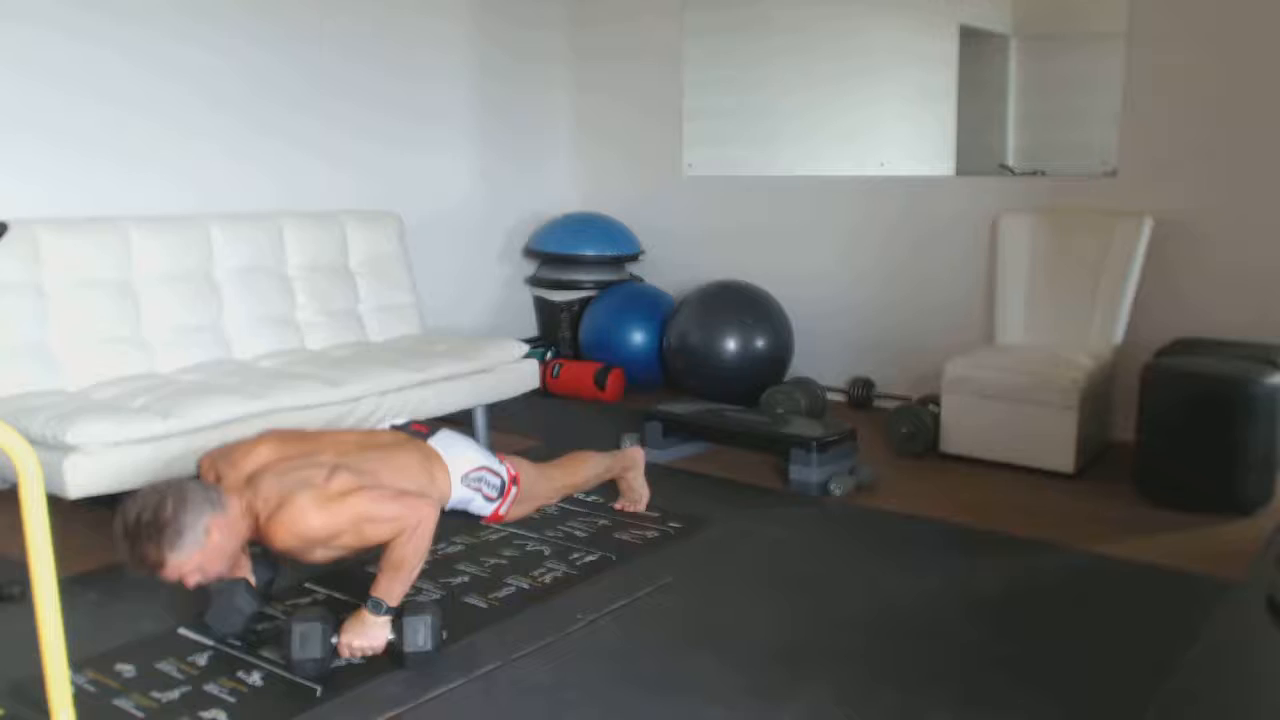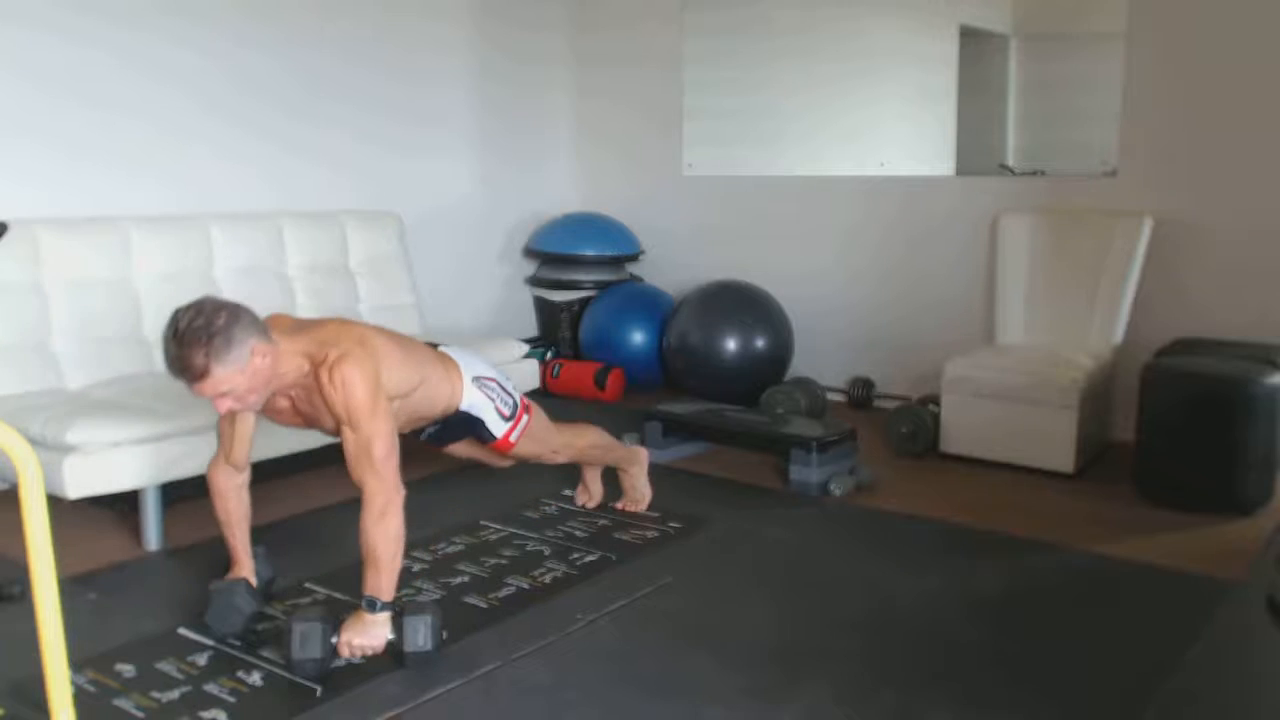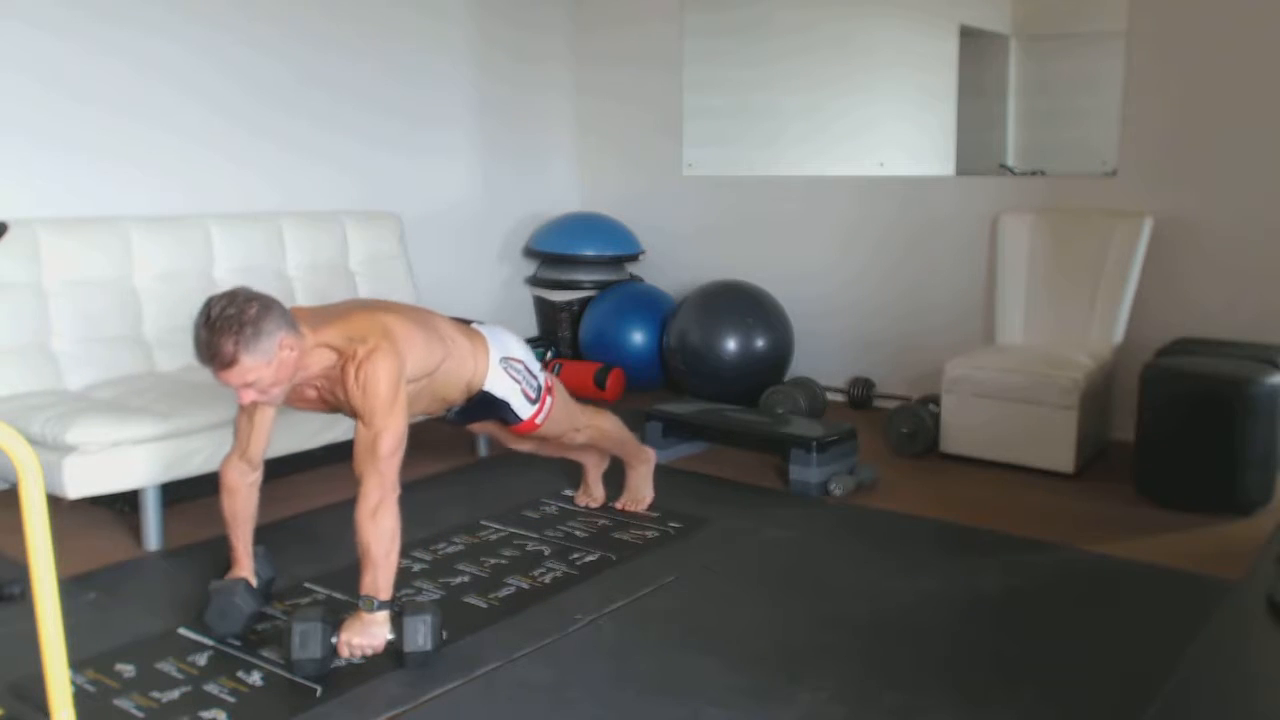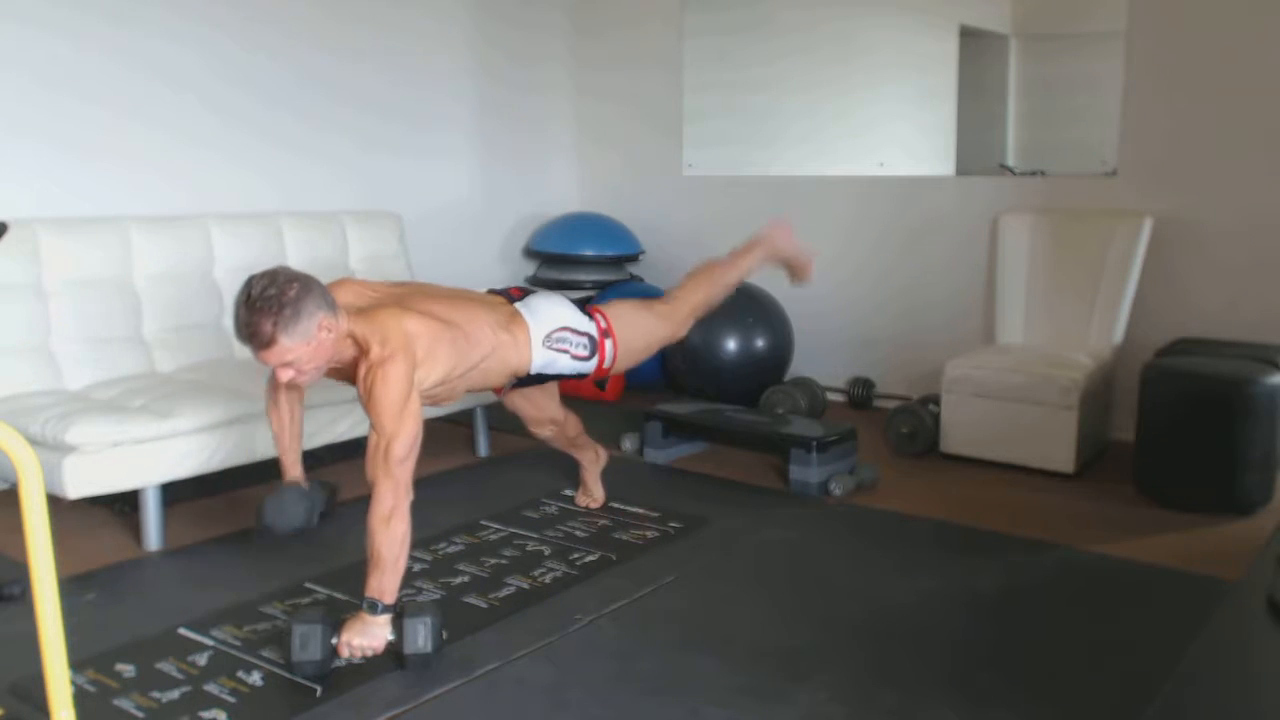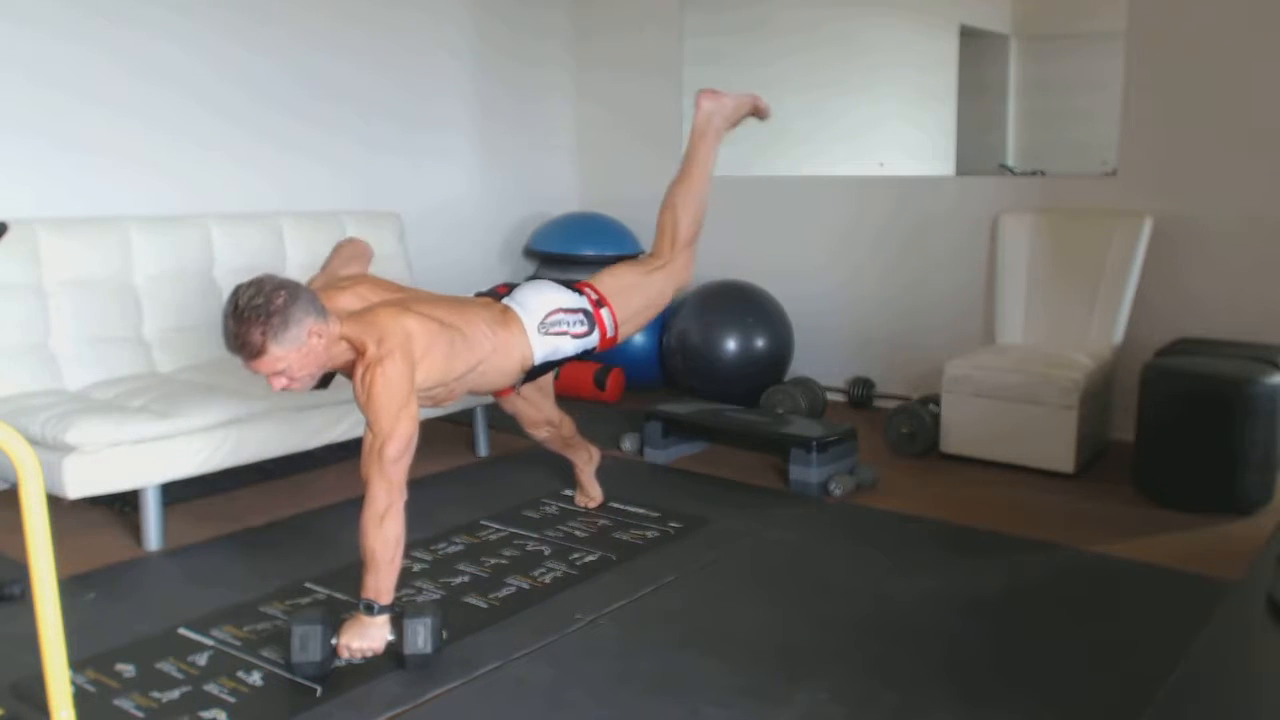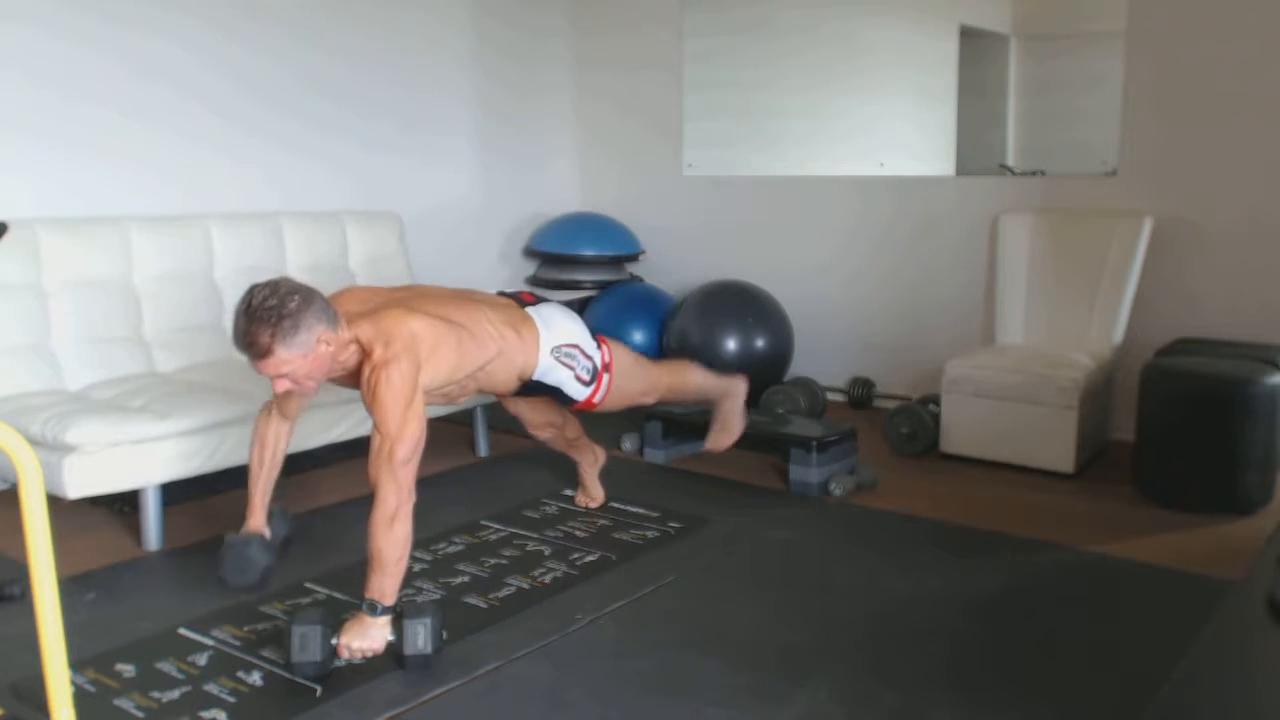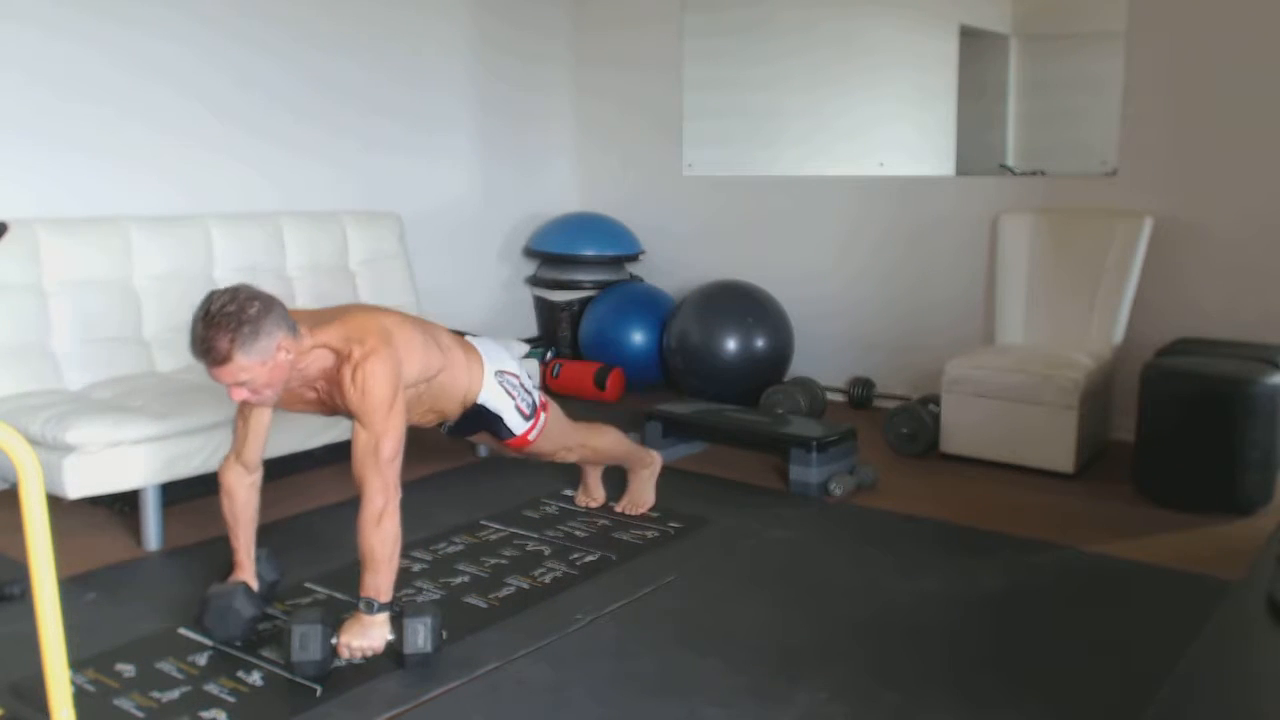
dt=0.5s
person 1, frame 1
left shoulder: (289, 518)
right shoulder: (215, 474)
left elbow: (421, 513)
left wrist: (376, 612)
right wrist: (242, 568)
left hip: (447, 466)
right hip: (402, 443)
left knee: (550, 485)
left ankle: (624, 461)
person 1, frame 2
left shoulder: (341, 372)
right shoulder: (252, 363)
left elbow: (383, 494)
right elbow: (228, 469)
left wrist: (375, 611)
right wrist: (242, 565)
left hip: (461, 386)
right hip: (424, 387)
left knee: (555, 446)
left ankle: (629, 458)
right ankle: (590, 475)
person 1, frame 3
left shoulder: (369, 361)
right shoulder: (268, 353)
left elbow: (380, 492)
right elbow: (241, 466)
left wrist: (374, 610)
right wrist: (241, 566)
left hip: (492, 361)
right hip: (453, 379)
left knee: (574, 426)
left ankle: (638, 458)
right ankle: (588, 459)
person 1, frame 4
left shoulder: (386, 359)
right shoulder: (324, 312)
left elbow: (391, 495)
right elbow: (284, 392)
left wrist: (377, 614)
right wrist: (293, 472)
left hip: (539, 332)
right hip: (500, 322)
left knee: (671, 315)
right knee: (544, 423)
left ankle: (766, 244)
right ankle: (589, 457)
person 1, frame 5
left shoulder: (382, 363)
right shoulder: (326, 299)
left elbow: (386, 499)
right elbow: (354, 246)
left wrist: (374, 613)
left hip: (537, 321)
right hip: (498, 322)
left knee: (670, 264)
right knee: (540, 425)
left ankle: (709, 124)
right ankle: (582, 457)
person 1, frame 6
left shoulder: (388, 362)
right shoulder: (324, 321)
left elbow: (396, 498)
right elbow: (277, 413)
left wrist: (376, 614)
right wrist: (256, 511)
left hip: (546, 340)
right hip: (501, 323)
left knee: (649, 384)
right knee: (544, 425)
left ankle: (725, 391)
right ankle: (586, 457)
person 1, frame 7
left shoulder: (365, 361)
right shoulder: (267, 358)
left elbow: (381, 497)
right elbow: (240, 470)
left wrist: (373, 614)
right wrist: (244, 569)
left hip: (483, 376)
right hip: (443, 398)
left knee: (568, 443)
left ankle: (643, 462)
right ankle: (591, 469)
